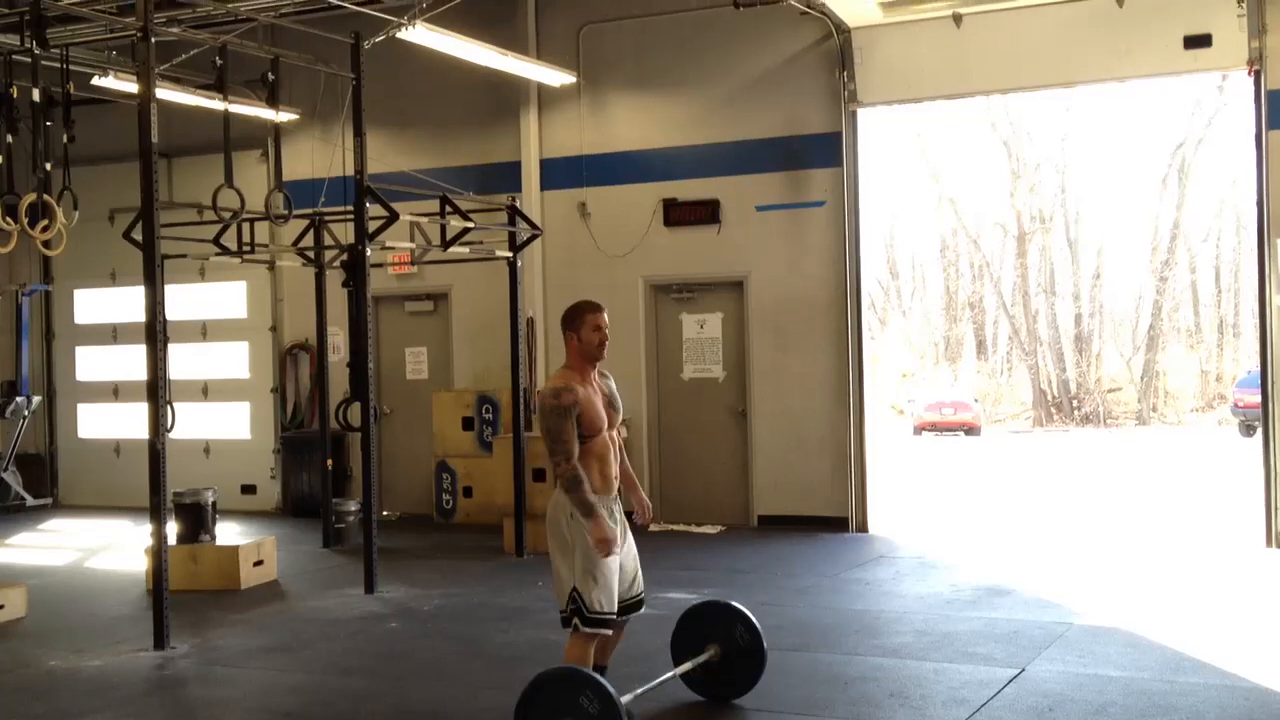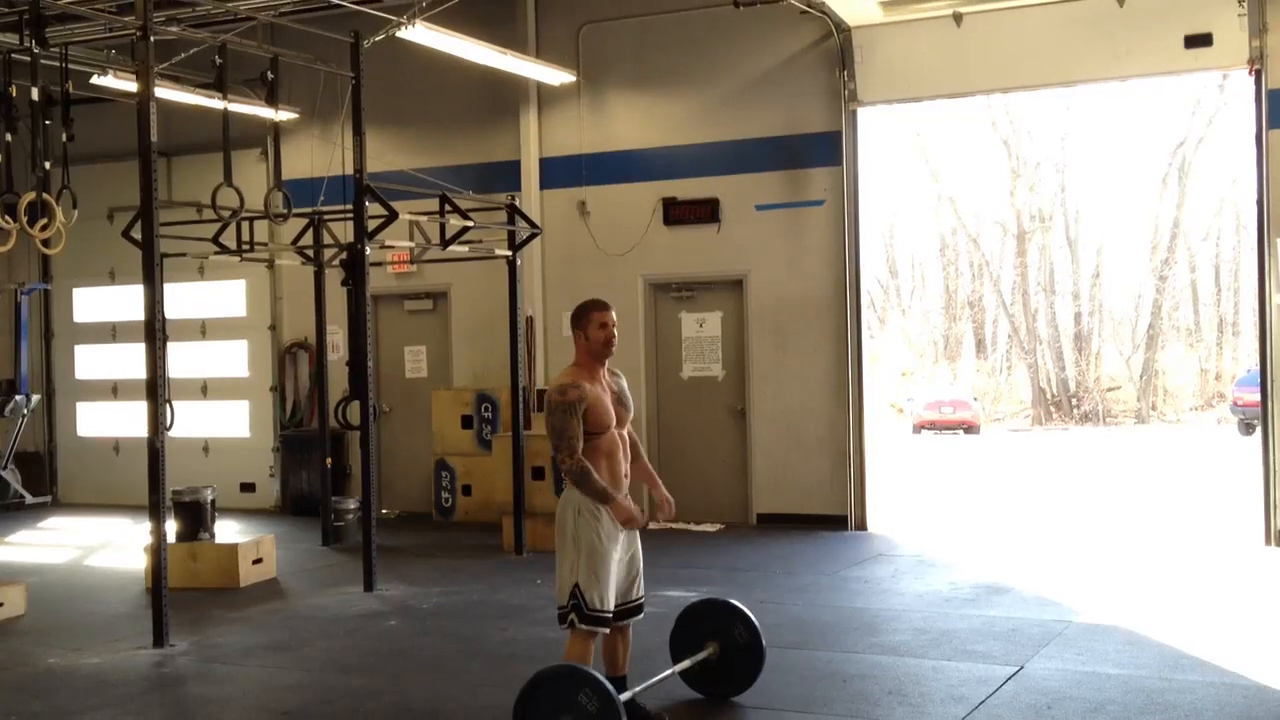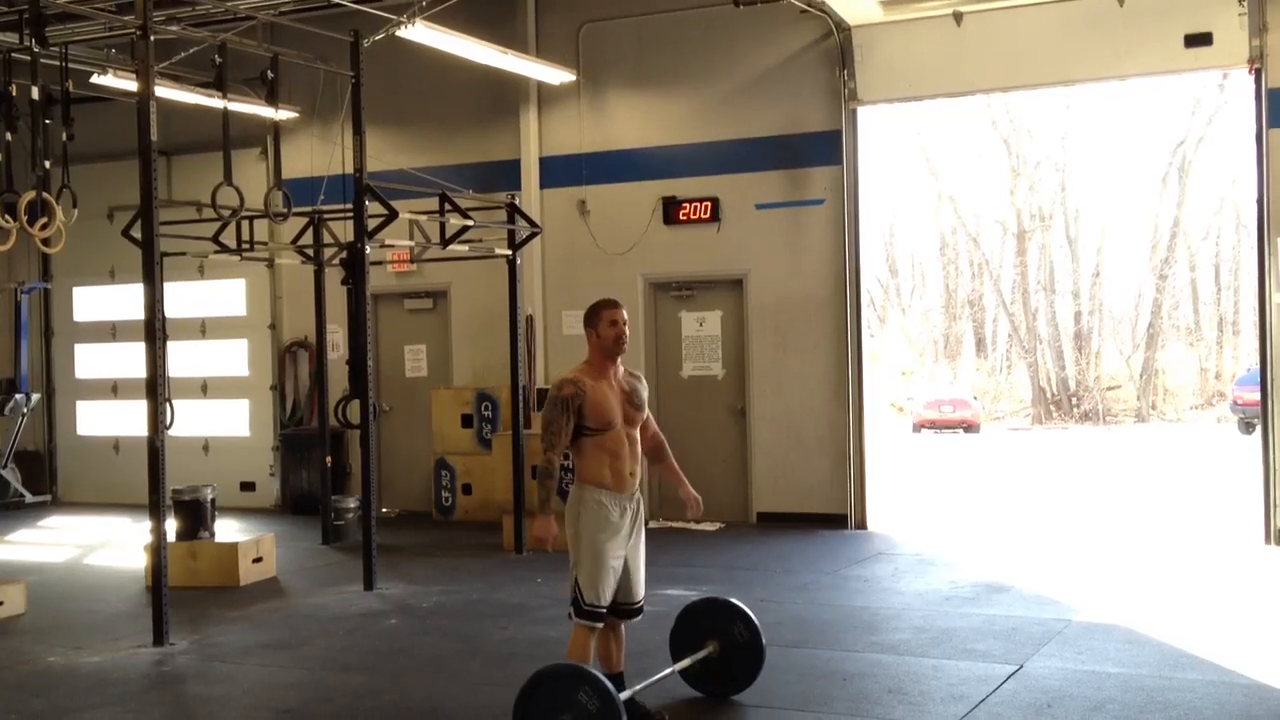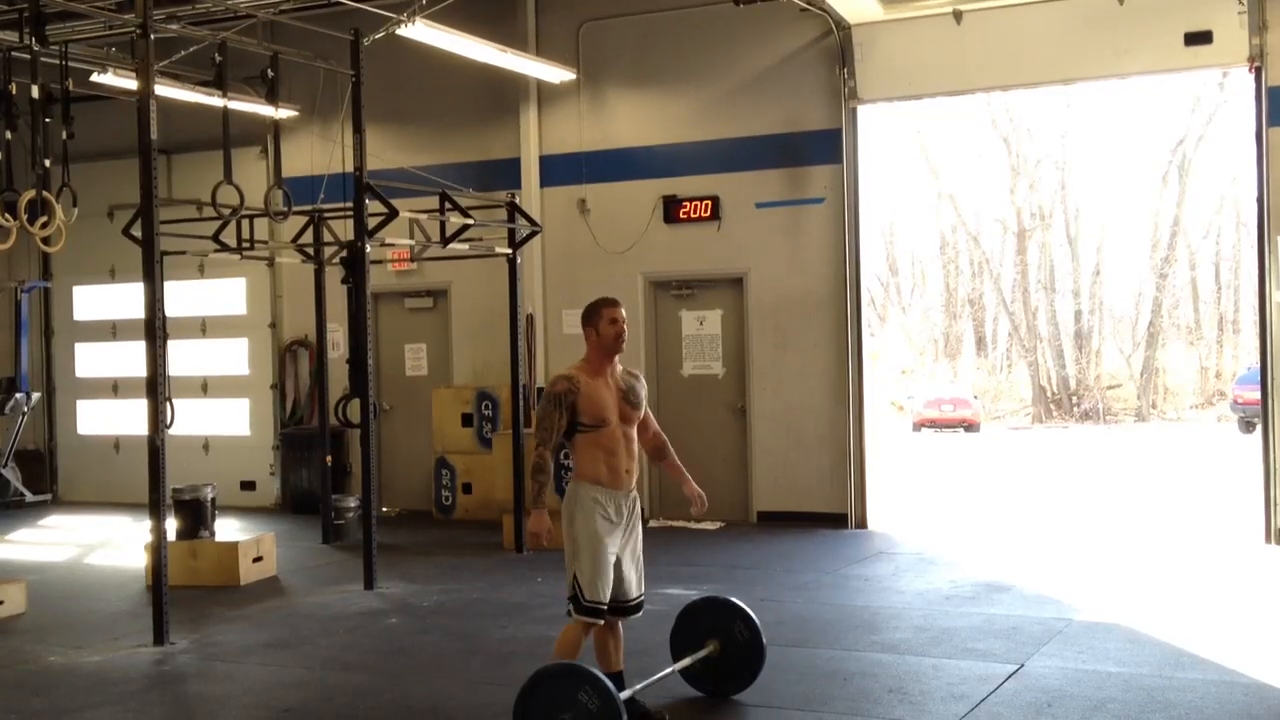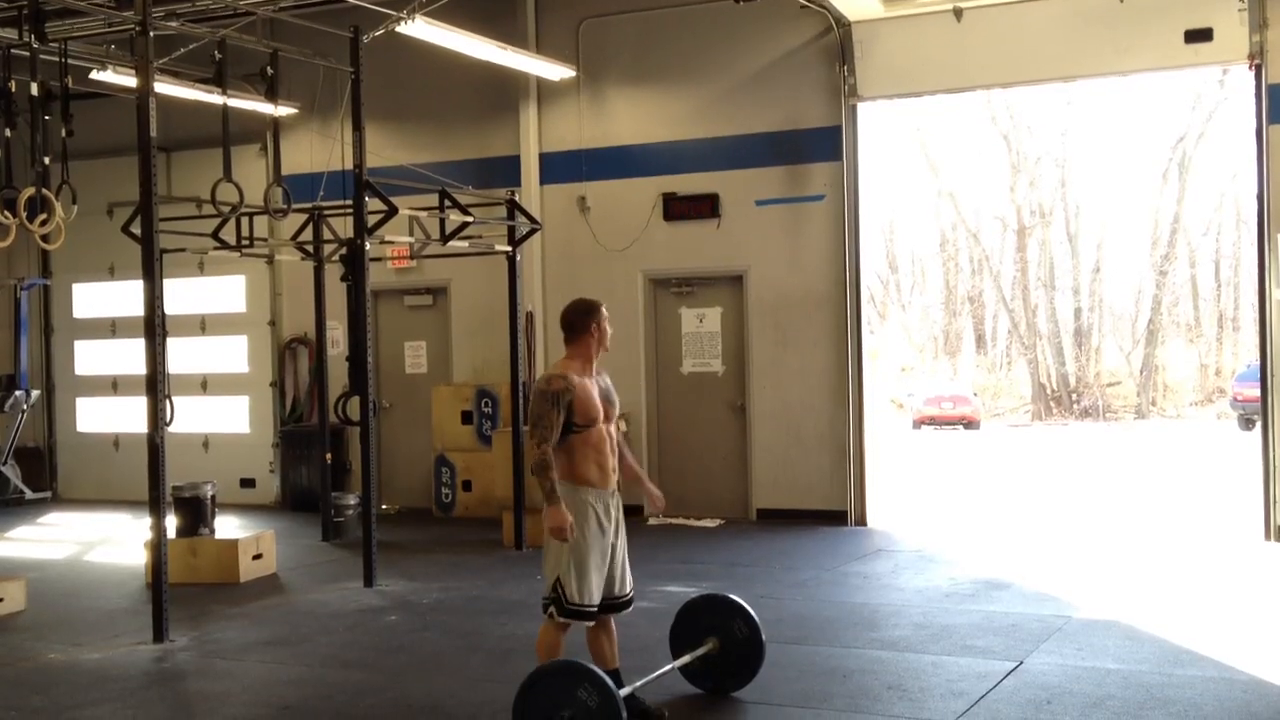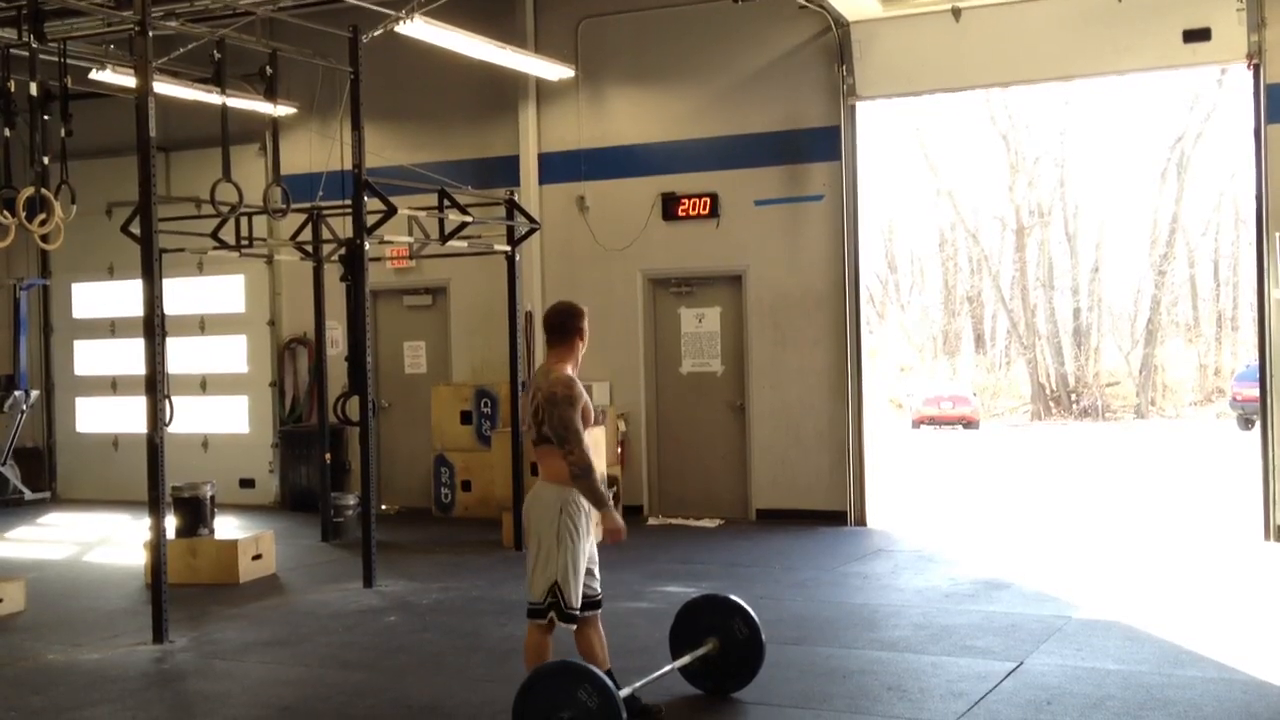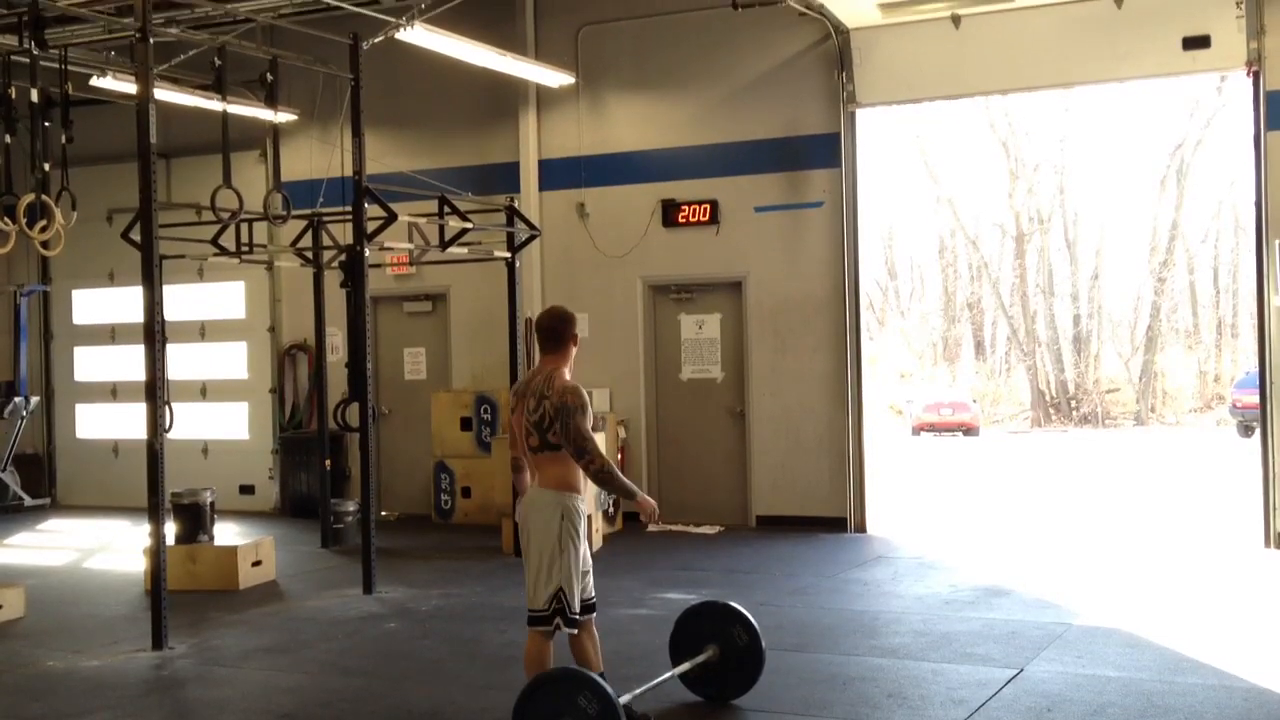
dt=0.3s
person 1, frame 1
left shoulder: (604, 379)
right shoulder: (562, 393)
right elbow: (565, 465)
left wrist: (636, 489)
right wrist: (595, 521)
left hip: (612, 509)
right hip: (580, 513)
left knee: (623, 606)
right knee: (588, 623)
person 1, frame 2
left shoulder: (616, 379)
right shoulder: (567, 390)
right elbow: (570, 461)
left wrist: (656, 486)
right wrist: (615, 503)
left hip: (619, 508)
right hip: (588, 510)
left knee: (623, 614)
right knee: (588, 620)
person 1, frame 3
left shoulder: (635, 382)
right shoulder: (572, 388)
left elbow: (651, 439)
right elbow: (550, 454)
left wrist: (683, 486)
right wrist: (544, 515)
left hip: (632, 505)
right hip: (595, 506)
left knee: (617, 612)
right knee: (589, 615)
person 1, frame 4
left shoulder: (633, 381)
right shoulder: (567, 385)
left elbow: (652, 438)
right elbow: (543, 450)
left wrist: (686, 482)
right wrist: (538, 509)
left hip: (628, 503)
right hip: (591, 502)
left knee: (616, 610)
right knee: (588, 612)
person 1, frame 5
left shoulder: (601, 380)
right shoulder: (557, 383)
right elbow: (542, 450)
left wrist: (643, 482)
right wrist: (556, 507)
left hip: (608, 502)
right hip: (579, 504)
left knee: (607, 607)
right knee: (562, 611)
person 1, frame 6
left shoulder: (548, 378)
right shoulder: (561, 384)
right elbow: (574, 455)
right wrist: (605, 508)
left hip: (573, 503)
right hip: (559, 505)
left knee: (587, 609)
right knee: (547, 614)
person 1, frame 7
left shoulder: (524, 388)
right shoulder: (566, 392)
left elbow: (517, 455)
right elbow: (590, 460)
left wrist: (524, 497)
right wrist: (638, 497)
left hip: (548, 502)
right hip: (558, 507)
left knee: (582, 612)
right knee: (547, 619)
